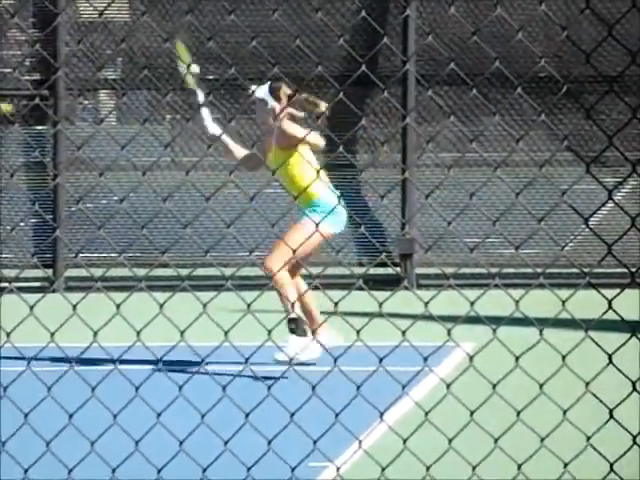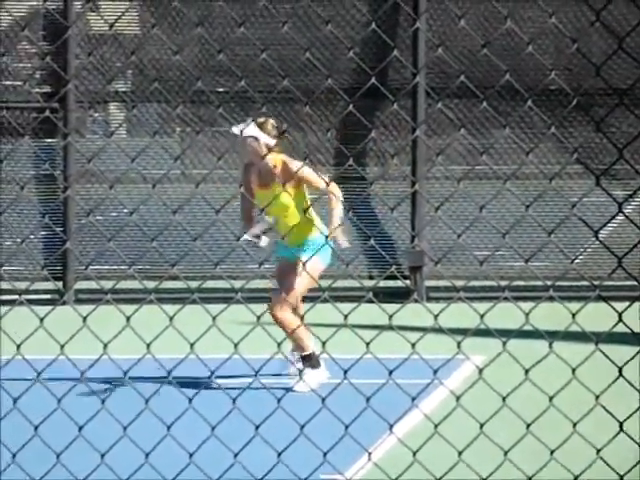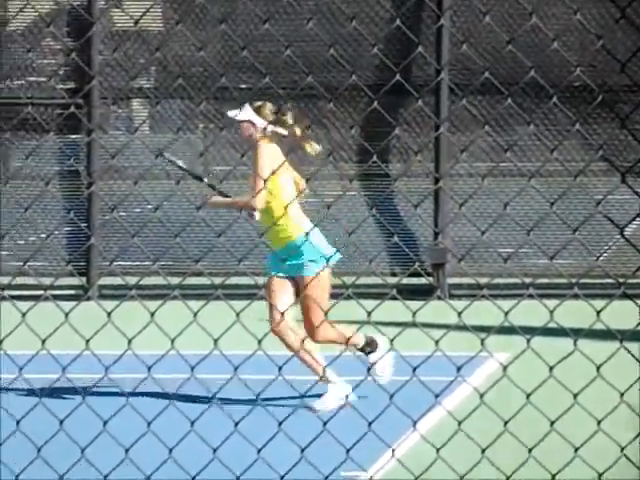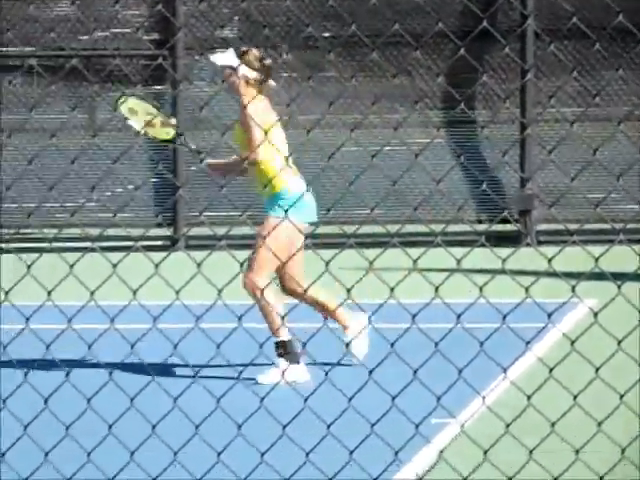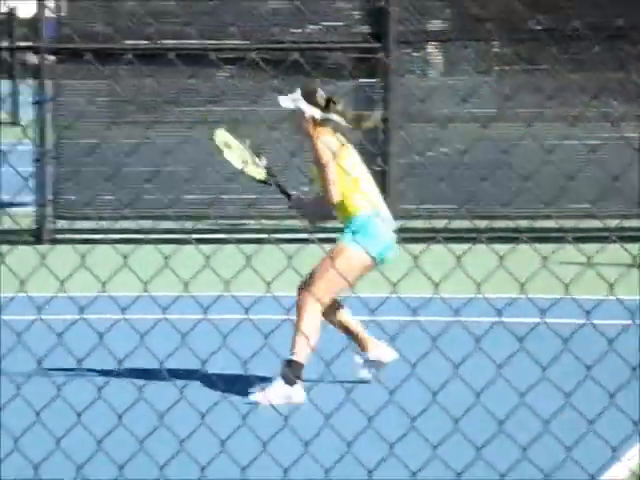
dt=0.4s
person 1, frame 1
left shoulder: (285, 127)
right shoulder: (275, 135)
left elbow: (318, 141)
right elbow: (248, 161)
left wrist: (287, 125)
right wrist: (222, 136)
left hip: (324, 210)
right hip: (318, 211)
left knee: (274, 265)
right knee: (288, 275)
left ankle: (300, 334)
right ankle: (317, 334)
person 1, frame 2
left shoulder: (290, 167)
right shoulder: (249, 170)
left elbow: (333, 191)
right elbow: (247, 208)
left wrist: (336, 227)
right wrist: (252, 226)
left hip: (313, 244)
right hip: (288, 243)
left knee: (280, 310)
right knee: (281, 307)
left ankle: (316, 368)
right ankle: (305, 350)
person 1, frame 3
left shoulder: (265, 150)
right shoulder: (272, 153)
left elbow: (255, 202)
right elbow: (300, 186)
left wrist: (220, 202)
right wrist: (262, 208)
left hip: (304, 247)
right hip: (281, 253)
left knee: (317, 330)
right knee: (278, 326)
left ankle: (373, 346)
right ankle: (334, 384)
person 1, frame 4
left shoulder: (250, 104)
right shoulder: (256, 103)
left elbow: (256, 155)
left wrist: (224, 166)
right wrist: (235, 166)
left hip: (288, 198)
right hip: (284, 199)
left knee: (255, 278)
right knee: (291, 282)
left ankle: (290, 360)
right ankle: (350, 321)
person 1, frame 5
left shoulder: (320, 140)
right shoulder: (330, 139)
left elbow: (333, 195)
left wrist: (303, 204)
right wrist: (307, 204)
left hip: (366, 229)
right hip: (373, 229)
left knee: (311, 301)
right knee: (314, 294)
right ankle: (372, 348)
